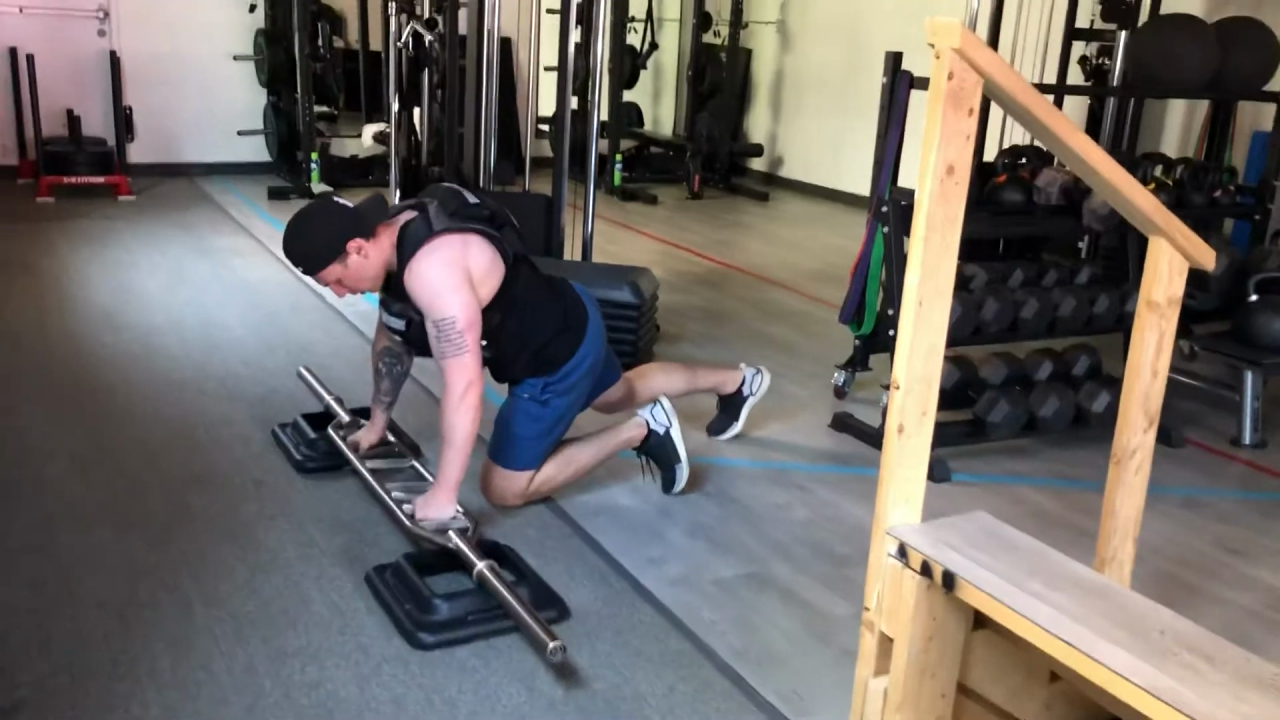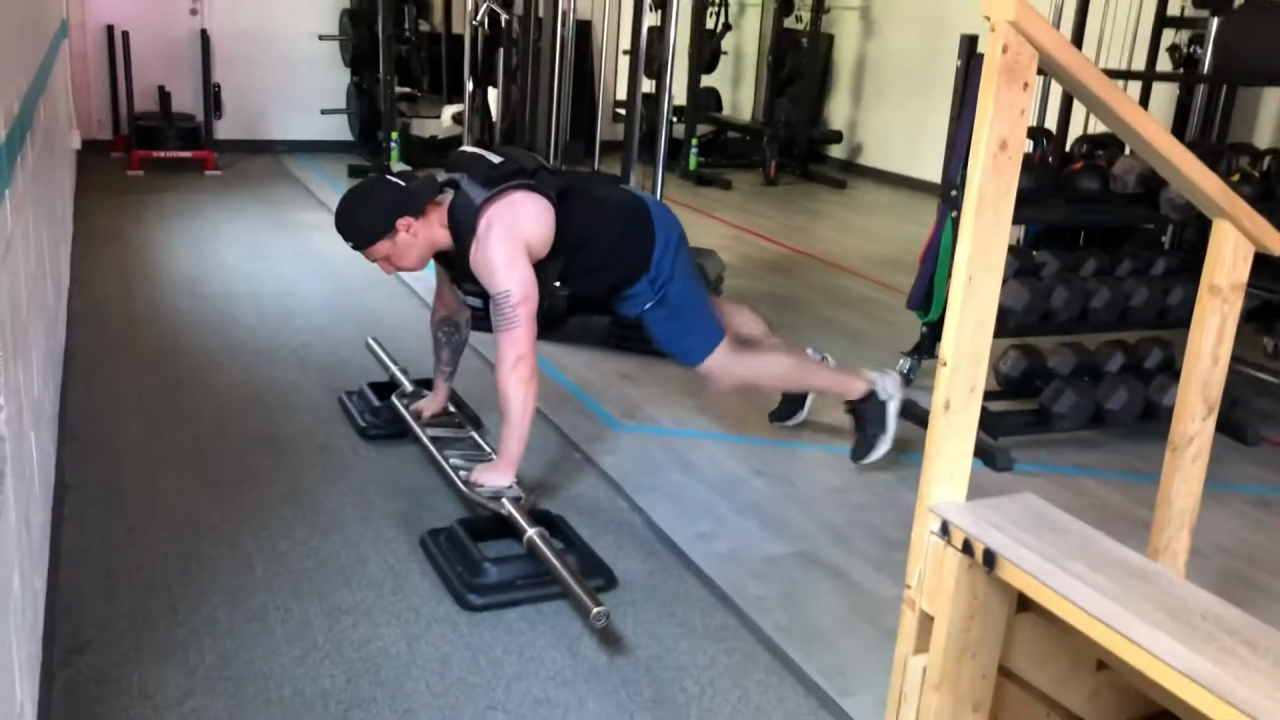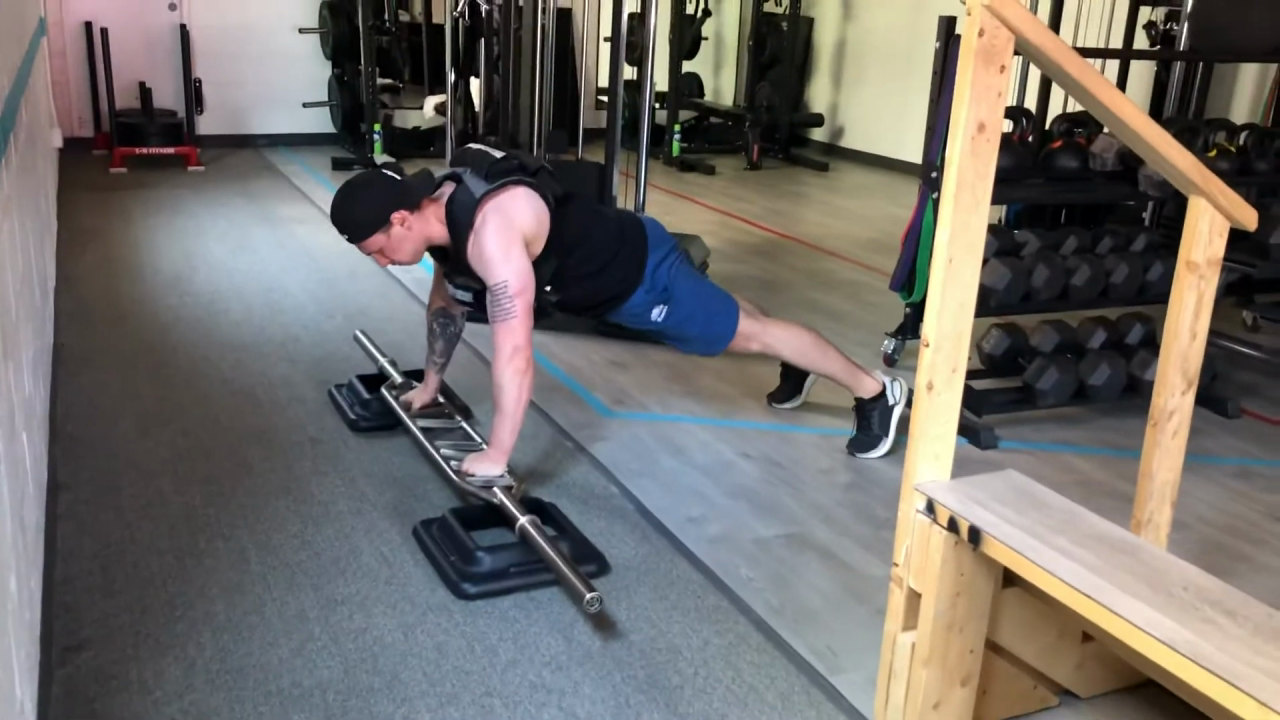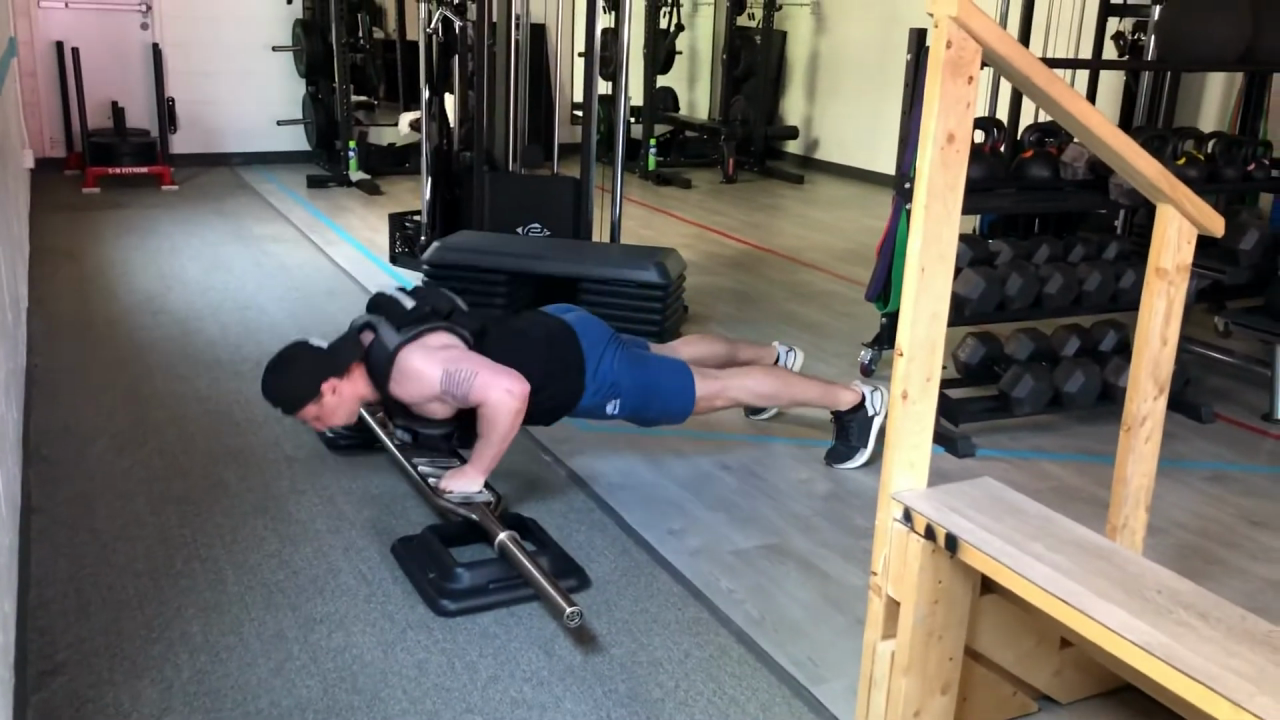
dt=0.7s
person 1, frame 1
left shoulder: (431, 266)
right shoulder: (394, 236)
left elbow: (464, 386)
right elbow: (393, 336)
left wrist: (444, 495)
right wrist: (377, 420)
left hip: (559, 352)
right hip: (564, 322)
left knee: (505, 489)
right knee: (620, 394)
left ankle: (641, 431)
right ankle: (736, 381)
person 1, frame 2
left shoulder: (491, 237)
right shoulder: (443, 215)
left elbow: (517, 362)
right elbow: (450, 308)
left wrist: (505, 467)
right wrist: (440, 391)
left hip: (644, 249)
right hip: (619, 237)
left knee: (720, 369)
right knee: (711, 316)
left ankle: (866, 391)
right ankle: (805, 367)
person 1, frame 3
left shoulder: (489, 230)
right shoulder: (439, 211)
left elbow: (514, 355)
right elbow: (447, 302)
left wrist: (496, 456)
right wrist: (430, 383)
left hip: (639, 270)
right hip: (607, 268)
left knee: (748, 332)
right knee: (722, 314)
left ankle: (875, 391)
right ankle: (797, 369)
person 1, frame 4
left shoulder: (408, 374)
right shoulder: (368, 343)
left elbow: (510, 390)
left wrist: (476, 472)
right wrist: (405, 415)
left hip: (583, 371)
right hip: (555, 331)
left knee: (709, 390)
right knee: (666, 354)
left ankle: (853, 399)
right ankle: (771, 354)
